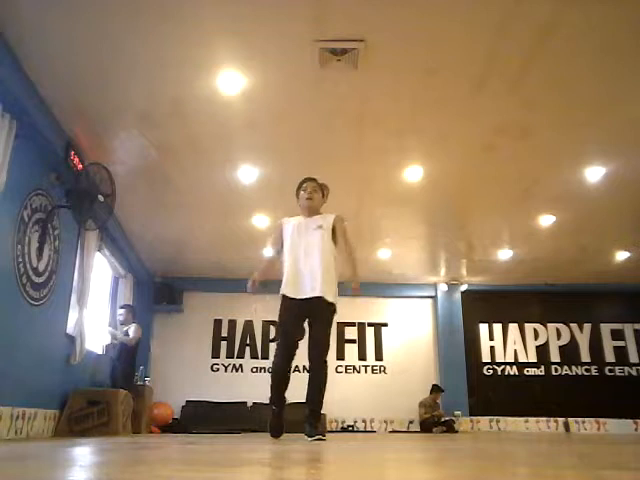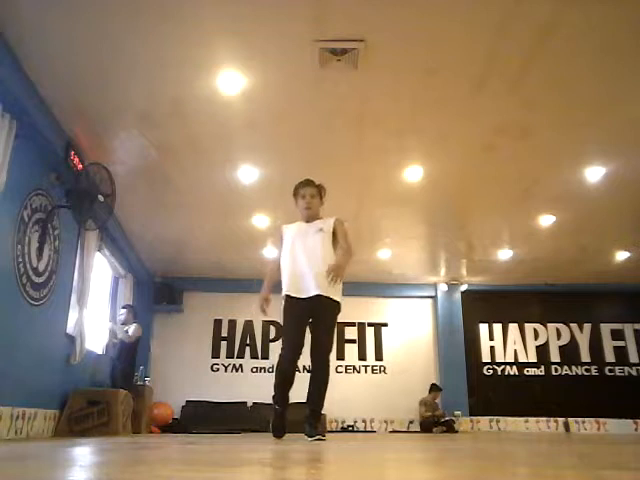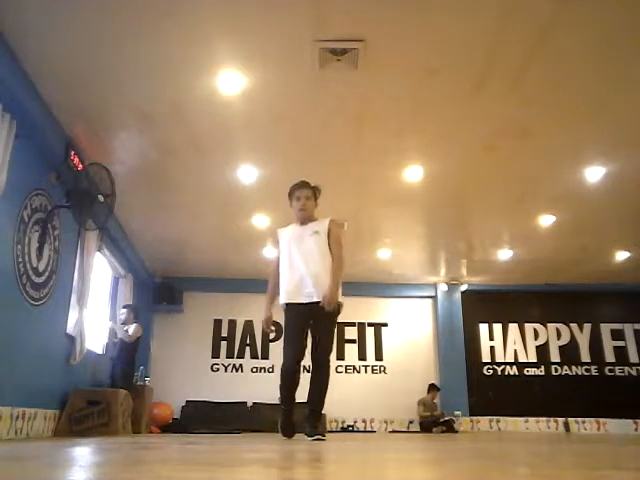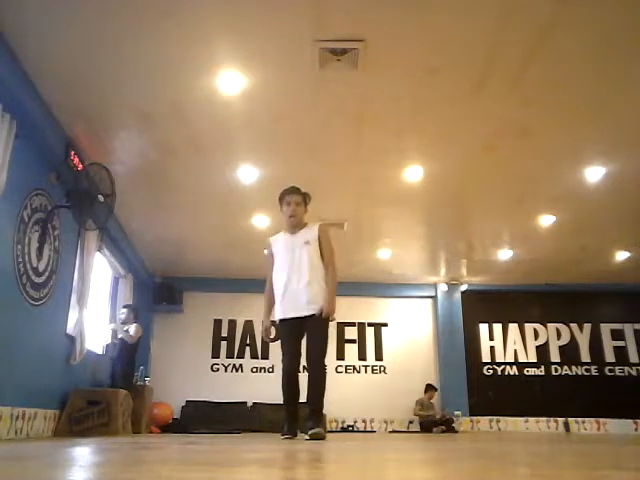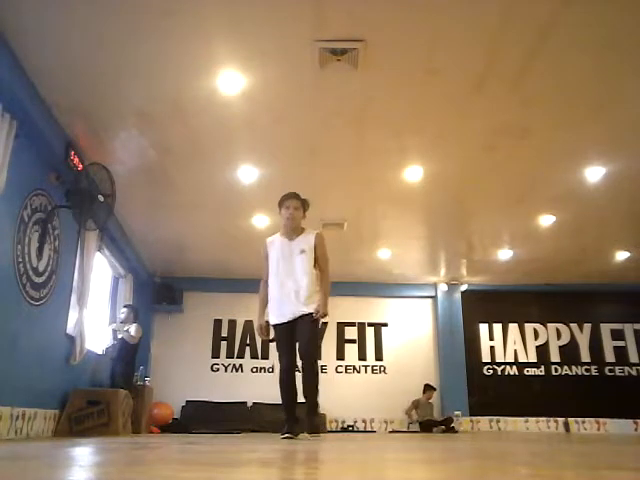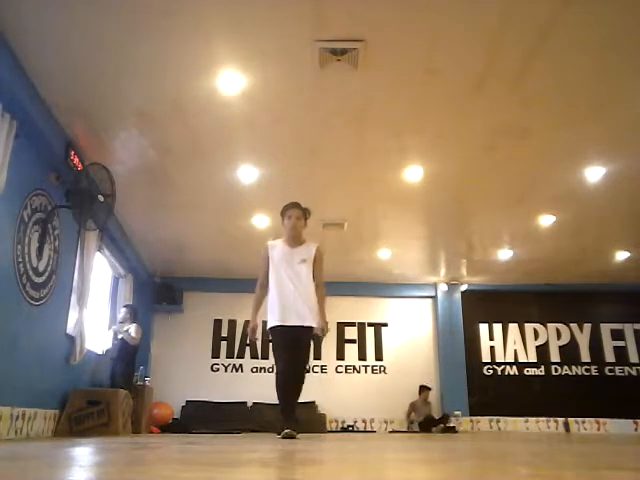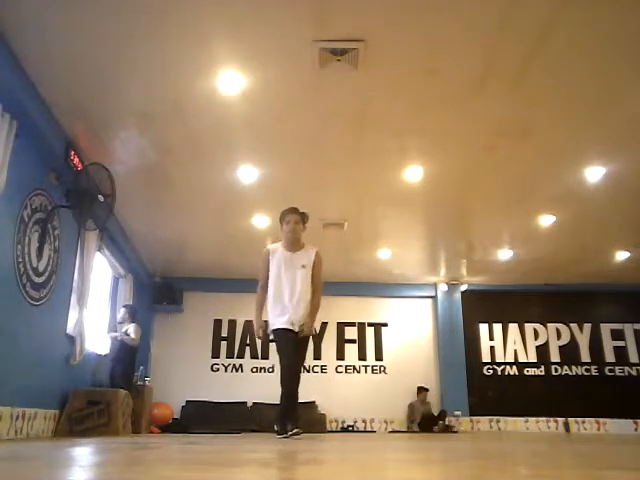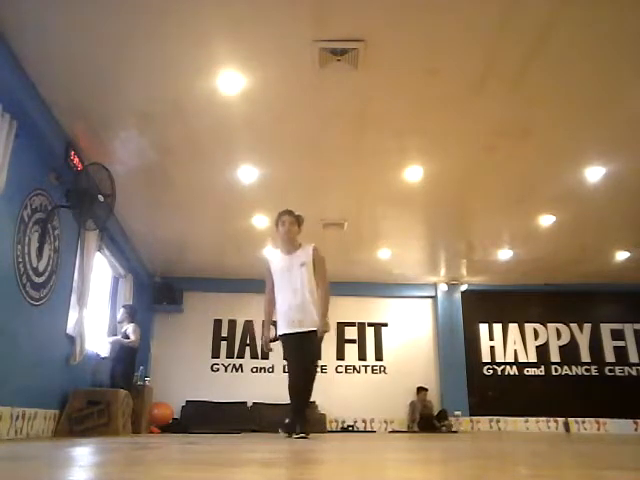
dt=0.3s
person 1, frame 1
left shoulder: (333, 221)
right shoulder: (286, 224)
left elbow: (345, 246)
right elbow: (274, 254)
left wrist: (353, 271)
right wrist: (258, 275)
left hip: (323, 294)
right hip: (292, 293)
left knee: (318, 357)
right knee: (283, 352)
left ankle: (313, 421)
right ankle: (277, 405)
person 1, frame 2
left shoulder: (333, 224)
right shoulder: (286, 231)
left elbow: (345, 248)
right elbow: (277, 262)
left wrist: (341, 263)
right wrist: (265, 289)
left hip: (326, 294)
right hip: (295, 294)
left knee: (320, 357)
right knee: (290, 352)
left ankle: (313, 421)
right ankle: (280, 405)
person 1, frame 3
left shoulder: (329, 225)
right shoulder: (283, 234)
left elbow: (338, 258)
right elbow: (276, 271)
left wrist: (334, 289)
right wrist: (267, 307)
left hip: (324, 299)
right hip: (294, 300)
left knee: (321, 360)
right knee: (292, 357)
left ankle: (314, 421)
right ankle: (286, 412)
person 1, frame 4
left shoulder: (318, 231)
right shoulder: (274, 242)
left elbow: (330, 266)
right elbow: (271, 281)
left wrist: (330, 298)
right wrist: (266, 316)
left hip: (316, 308)
right hip: (287, 311)
left knee: (316, 362)
right knee: (289, 366)
left ankle: (315, 419)
right ankle: (291, 421)
person 1, frame 5
left shoulder: (314, 238)
right shoulder: (270, 244)
left elbow: (324, 273)
right elbow: (265, 281)
left wrist: (323, 301)
right wrist: (261, 316)
left hip: (308, 309)
right hip: (280, 314)
left knee: (309, 358)
right knee: (286, 367)
left ankle: (311, 413)
right ankle: (290, 422)
person 1, frame 6
left shoulder: (314, 250)
right shoulder: (271, 249)
left elbow: (319, 285)
right elbow: (261, 284)
left wrist: (322, 317)
right wrist: (253, 316)
left hip: (305, 318)
right hip: (278, 318)
left knee: (298, 369)
right knee: (283, 368)
left ankle: (288, 417)
right ankle: (287, 420)
person 1, frame 7
left shoulder: (313, 255)
right shoulder: (270, 253)
left elbow: (316, 291)
right elbow: (262, 286)
left wrist: (310, 319)
right wrist: (258, 317)
left hip: (302, 323)
right hip: (279, 321)
left knee: (293, 371)
right knee: (289, 369)
left ankle: (282, 421)
right ankle: (292, 421)
person 1, frame 8
left shoulder: (312, 252)
right shoulder: (272, 258)
left elbow: (323, 286)
right elbow: (270, 296)
left wrist: (324, 317)
right wrist: (266, 328)
left hip: (312, 323)
right hip: (287, 325)
left knee: (308, 372)
right knee: (295, 373)
left ankle: (294, 419)
right ankle: (300, 423)
